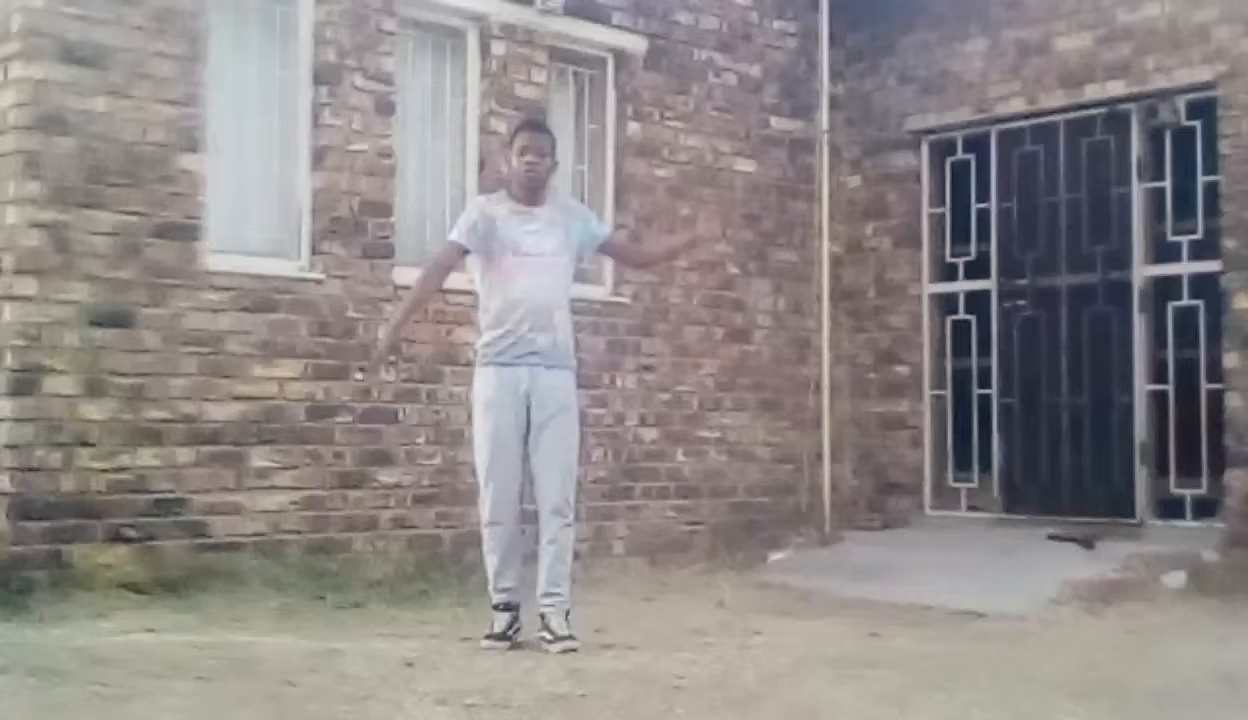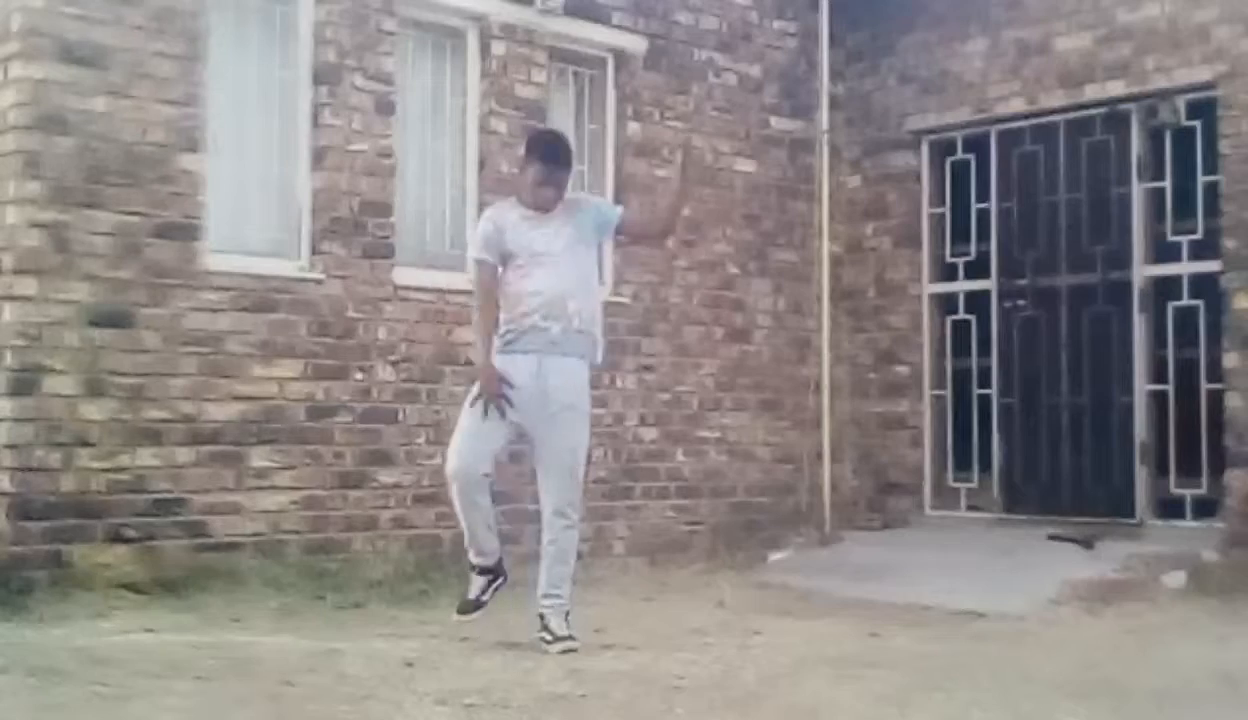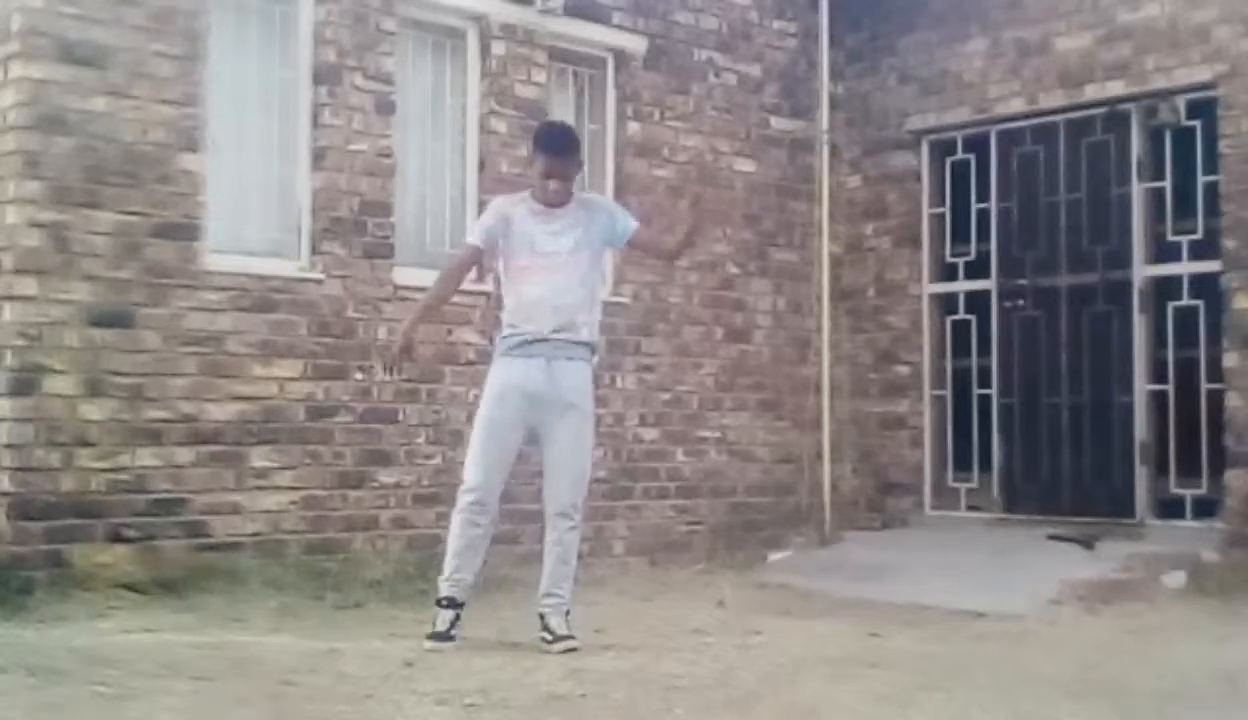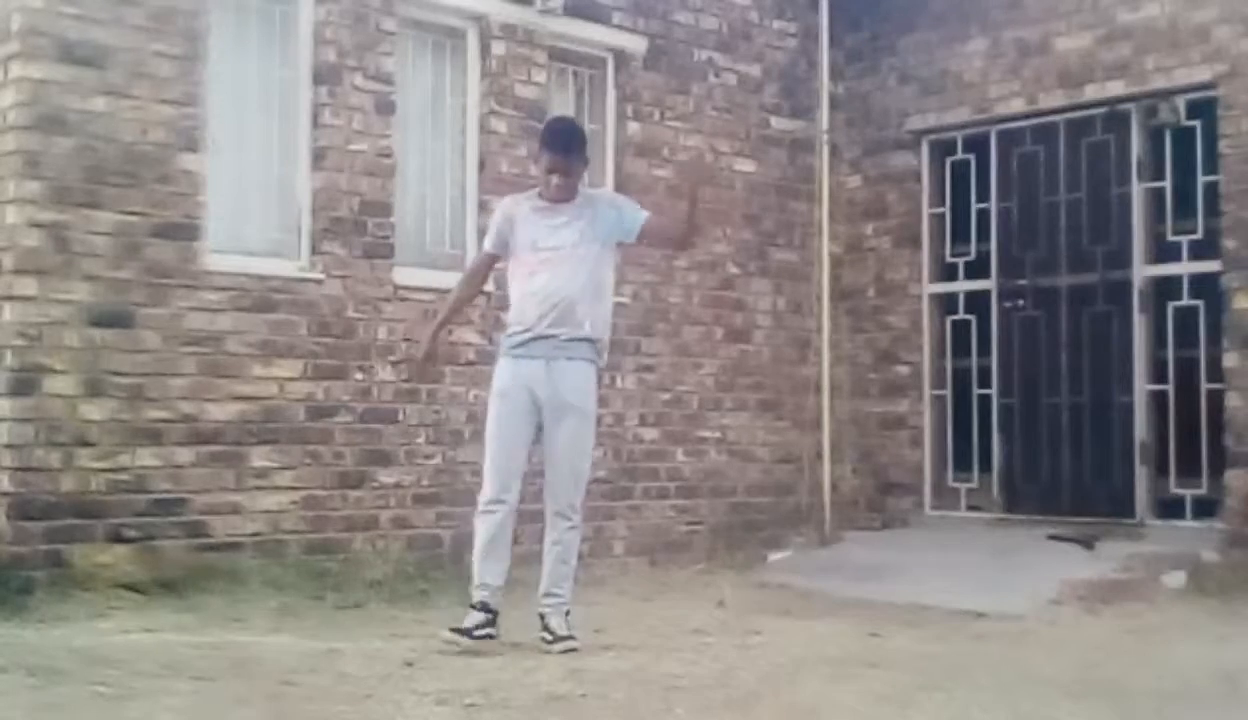
dt=0.3s
person 1, frame 1
left shoulder: (573, 216)
right shoulder: (484, 212)
left elbow: (638, 256)
right elbow: (439, 268)
left wrist: (695, 236)
right wrist: (394, 326)
left hip: (556, 371)
right hip: (498, 369)
left knee: (557, 499)
right knee: (498, 499)
left ankle: (554, 611)
right ankle: (504, 606)
person 1, frame 2
left shoulder: (588, 212)
right shoulder: (497, 220)
left elbow: (657, 231)
right elbow: (487, 294)
left wrist: (684, 178)
right wrist: (483, 359)
left hip: (568, 365)
right hip: (511, 361)
left knee: (562, 498)
right knee: (464, 465)
left ankle: (553, 610)
right ankle: (487, 562)
person 1, frame 3
left shoulder: (601, 214)
right shoulder: (504, 212)
left elbow: (670, 249)
right elbow: (458, 269)
left wrist: (692, 206)
right wrist: (410, 327)
left hip: (572, 369)
right hip: (515, 364)
left knee: (566, 500)
right knee: (479, 484)
left ankle: (554, 611)
right ankle: (451, 597)
person 1, frame 4
left shoulder: (609, 208)
right shoulder: (512, 211)
left elbow: (679, 238)
right elbow: (477, 275)
left wrist: (692, 197)
right wrist: (435, 329)
left hip: (575, 366)
right hip: (517, 363)
left knee: (565, 499)
right knee: (499, 490)
left ankle: (554, 610)
right ankle: (485, 605)
